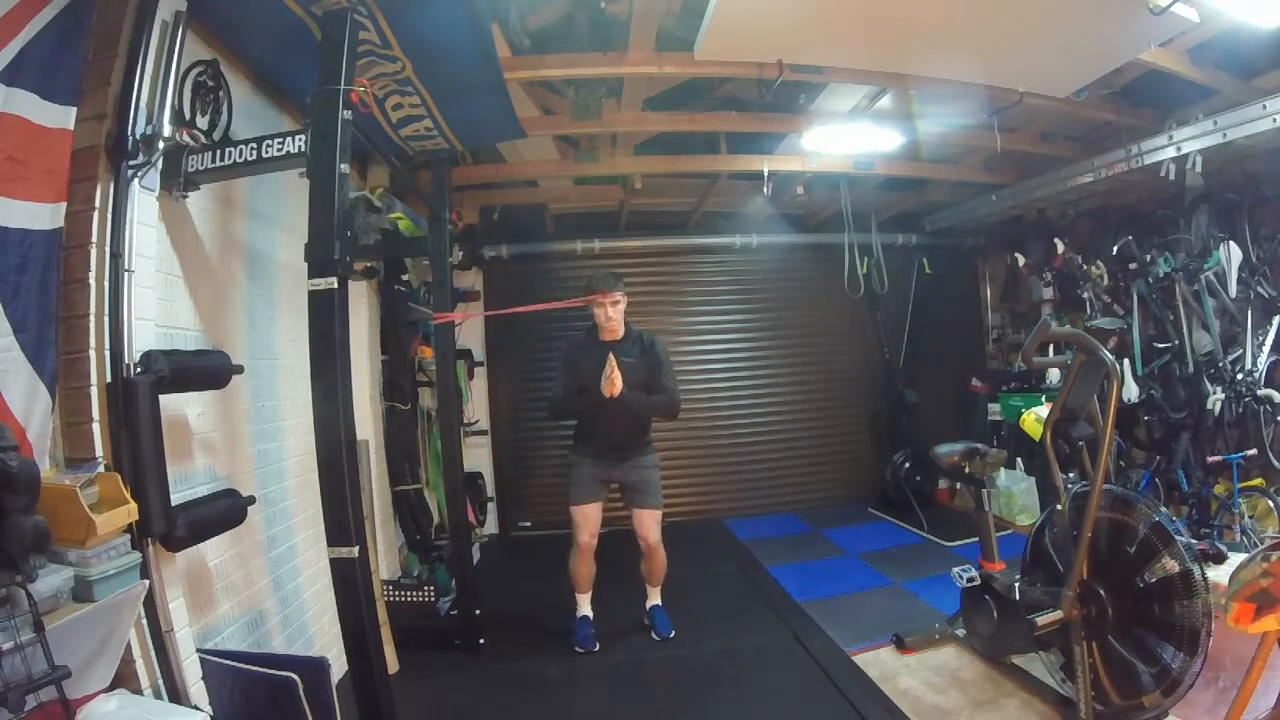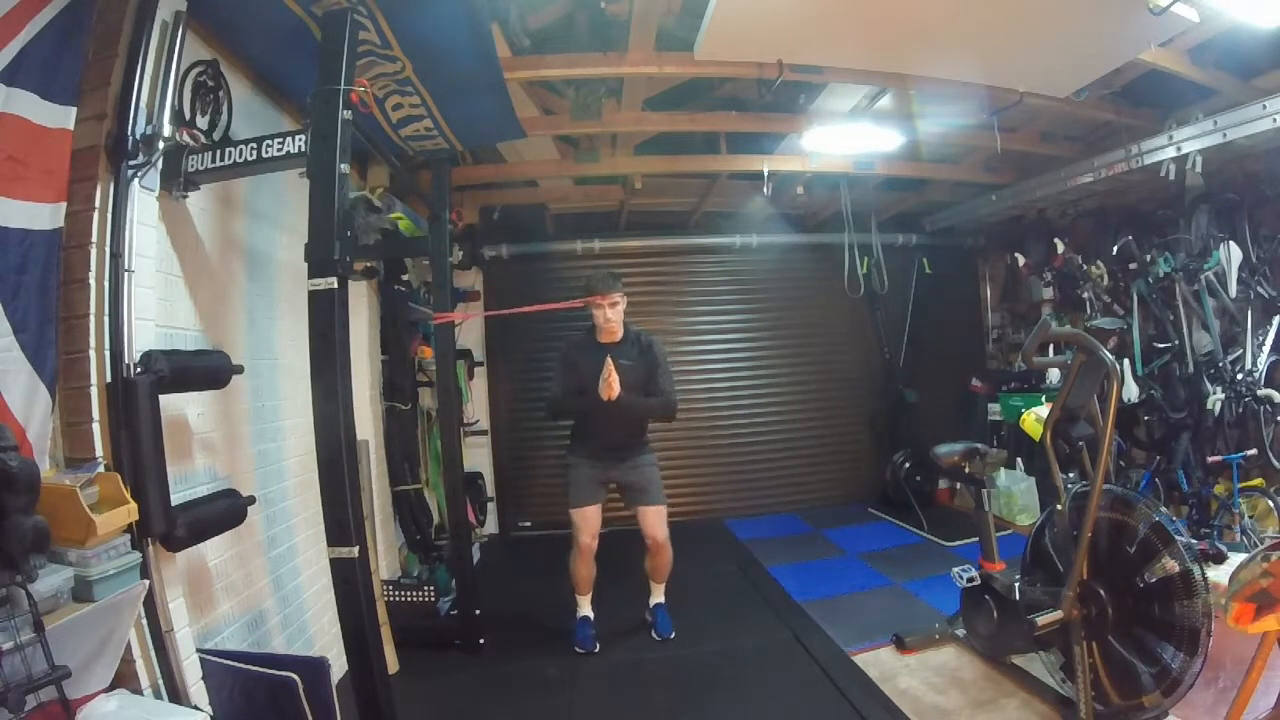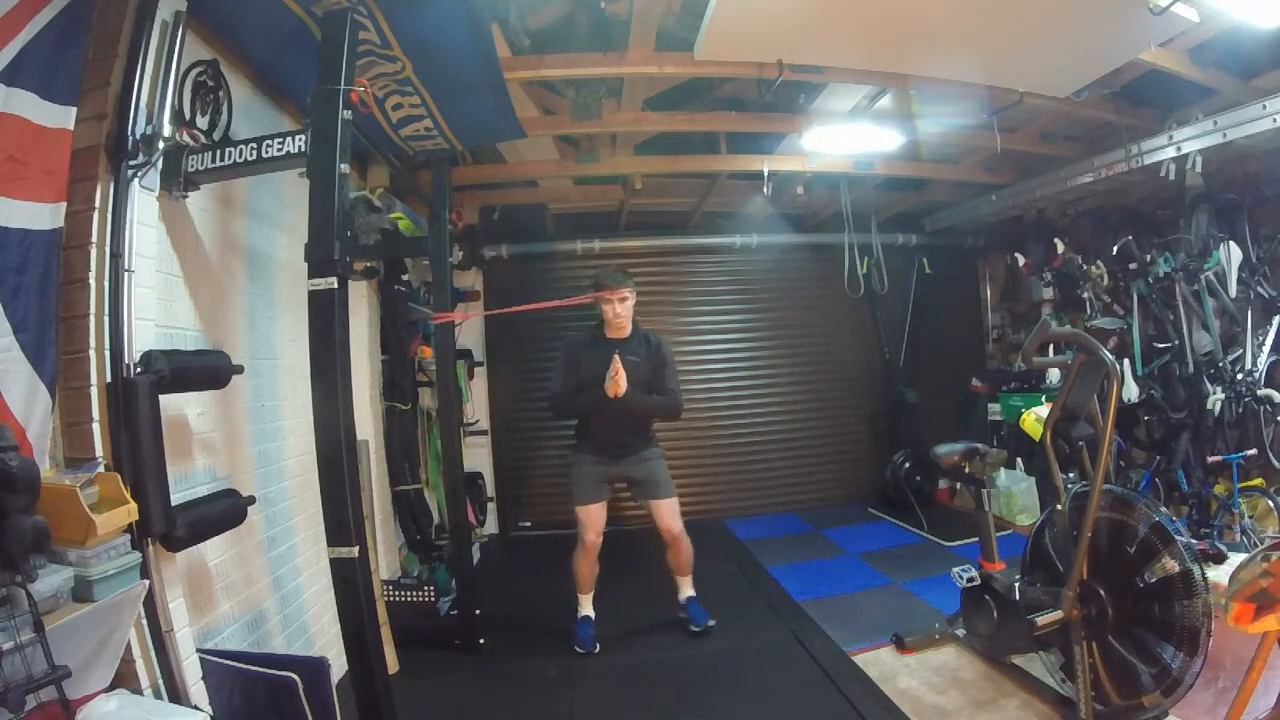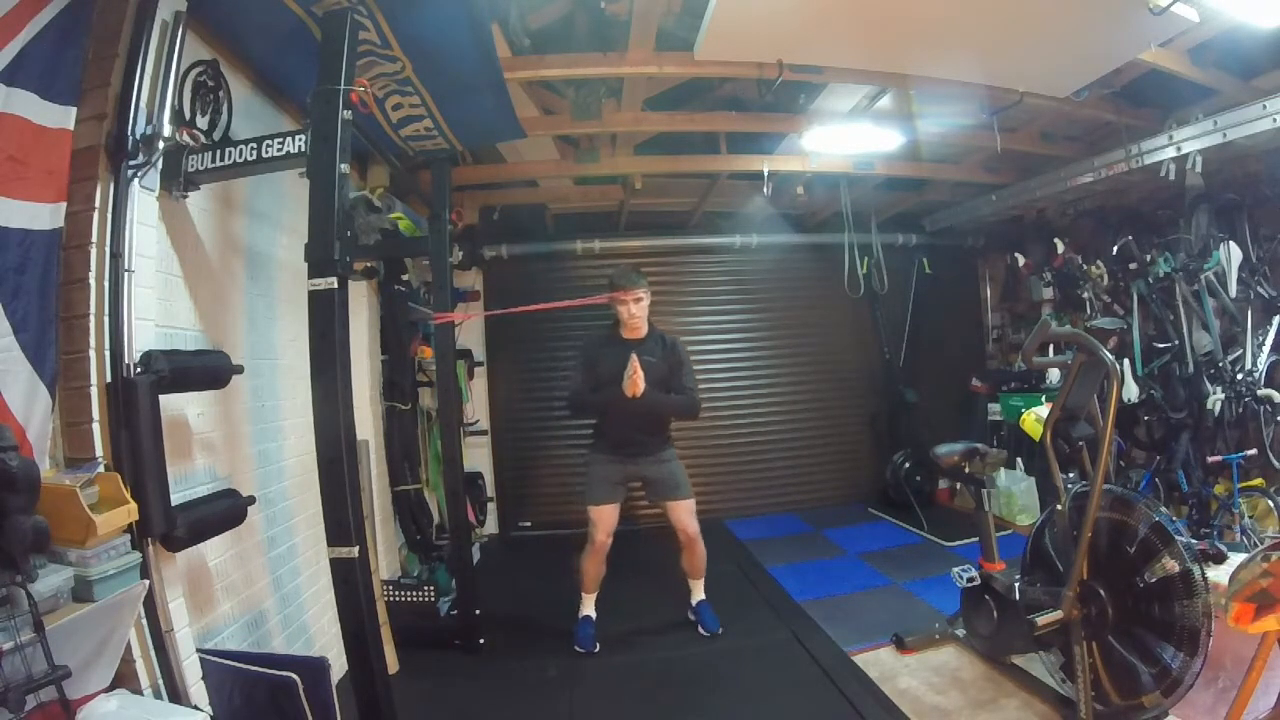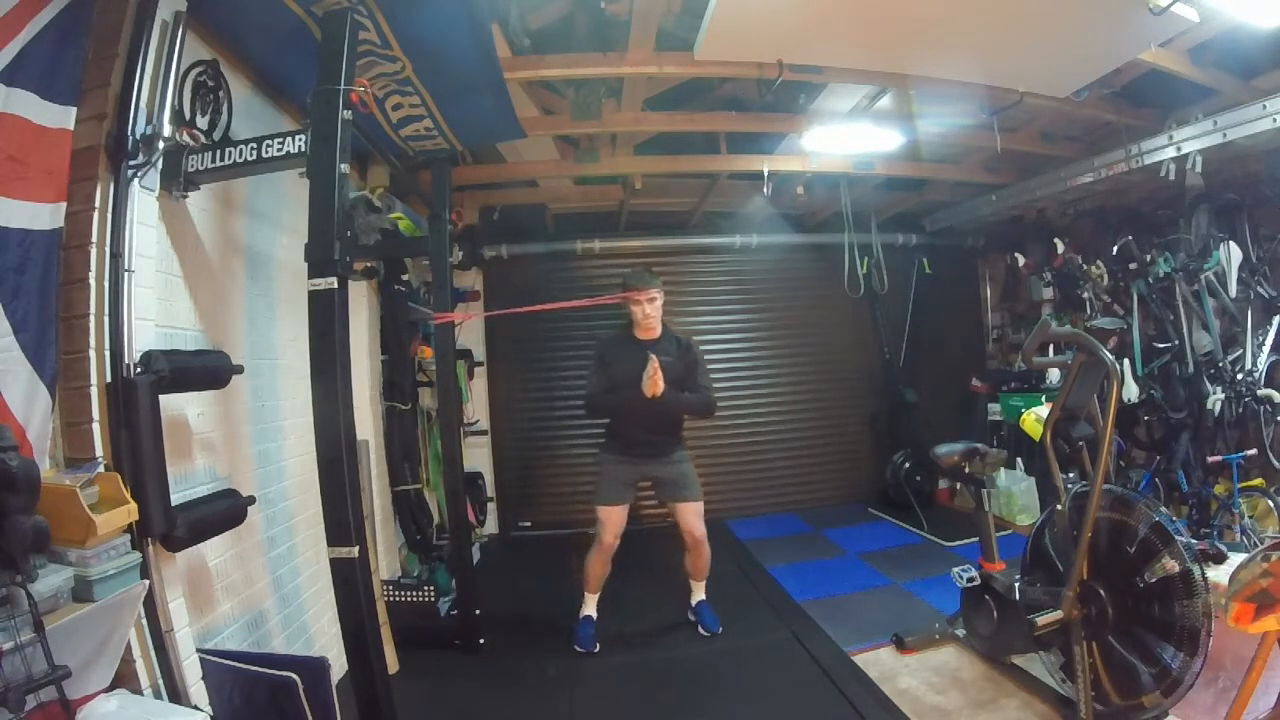
dt=0.2s
person 1, frame 1
left shoulder: (649, 347)
right shoulder: (577, 350)
left elbow: (671, 405)
right elbow: (559, 408)
left wrist: (623, 394)
right wrist: (599, 394)
left hip: (638, 457)
right hip: (589, 458)
left knee: (651, 541)
right knee: (584, 541)
left ankle: (654, 605)
right ankle: (584, 614)
person 1, frame 2
left shoulder: (647, 348)
right shoulder: (574, 351)
left elbow: (668, 407)
right elbow: (557, 408)
left wrist: (621, 397)
right wrist: (597, 397)
left hip: (636, 457)
right hip: (587, 460)
left knee: (658, 538)
right knee: (585, 543)
left ankle: (656, 604)
right ankle: (585, 614)
person 1, frame 3
left shoulder: (653, 347)
right shoulder: (578, 347)
left elbow: (673, 407)
right elbow: (559, 405)
left wrist: (627, 395)
right wrist: (603, 394)
left hip: (642, 453)
right hip: (592, 456)
left knee: (674, 531)
right knee: (589, 540)
left ankle: (688, 597)
right ankle: (586, 614)
person 1, frame 4
left shoulder: (670, 347)
right shoulder: (595, 348)
left elbow: (691, 406)
right elbow: (577, 404)
left wrist: (645, 393)
right wrist: (620, 392)
left hip: (658, 454)
right hip: (608, 456)
left knee: (689, 533)
right knee: (598, 540)
left ankle: (699, 601)
right ankle: (587, 613)
person 1, frame 5
left shoulder: (683, 347)
right shoulder: (609, 348)
left elbow: (706, 405)
right elbow: (593, 406)
left wrist: (664, 393)
right wrist: (639, 393)
left hip: (670, 455)
right hip: (619, 456)
left knee: (696, 535)
right knee: (606, 540)
left ankle: (699, 601)
right ankle: (588, 613)
